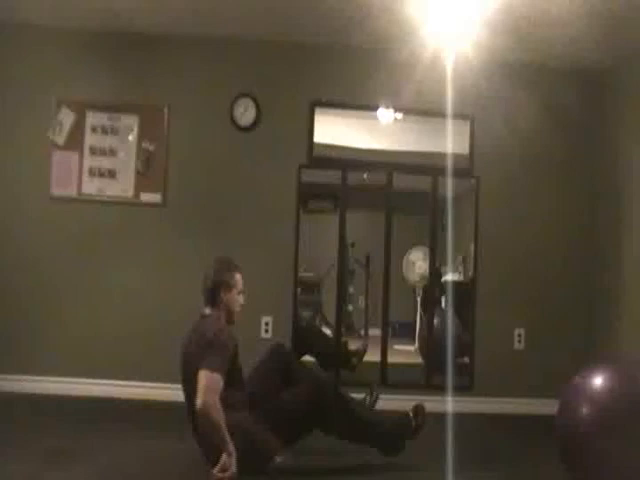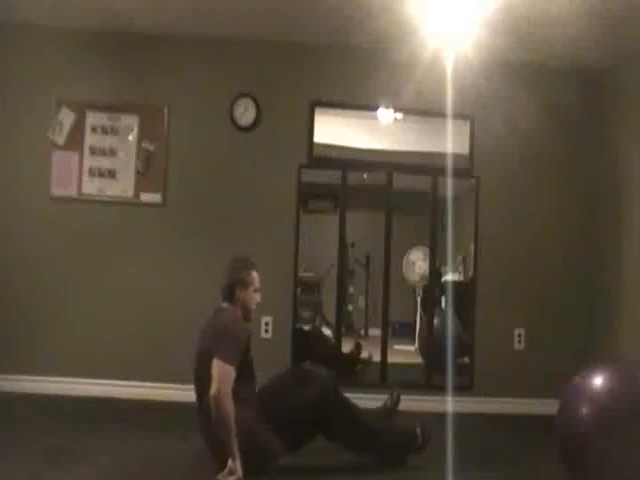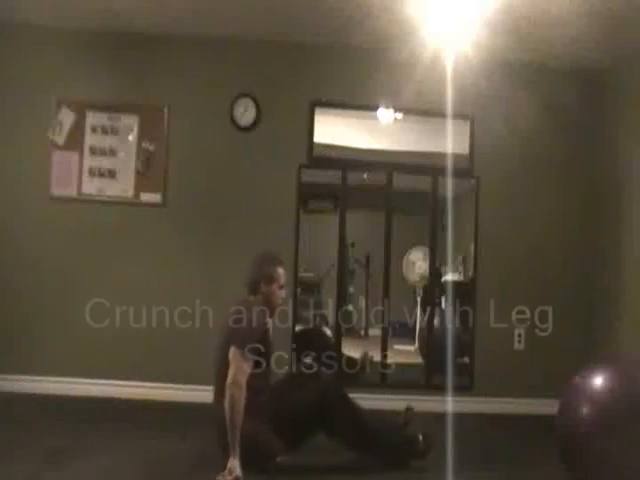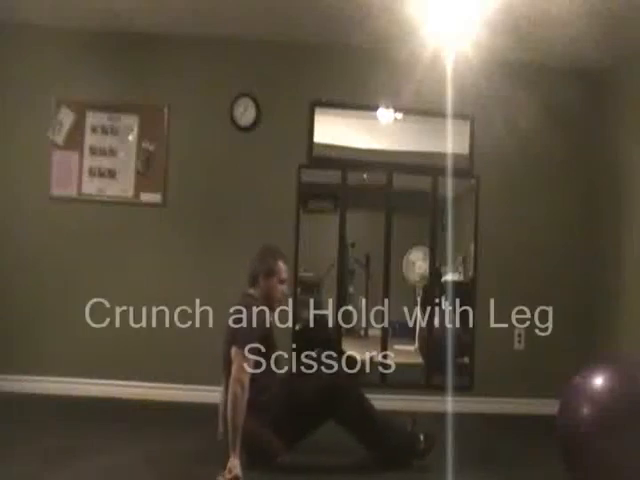
dt=0.3s
person 1, frame 1
left shoulder: (203, 328)
right shoulder: (219, 336)
right elbow: (205, 402)
right wrist: (229, 450)
right hip: (244, 444)
left knee: (279, 356)
right knee: (320, 391)
left ankle: (354, 413)
right ankle: (393, 432)
person 1, frame 2
left shoulder: (220, 321)
right shoulder: (233, 328)
right elbow: (219, 392)
right wrist: (234, 456)
left hip: (241, 424)
right hip: (246, 442)
left knee: (302, 376)
right knee: (324, 395)
left ankle: (368, 424)
right ankle: (395, 445)
person 1, frame 3
left shoulder: (248, 313)
right shoulder: (252, 320)
right elbow: (235, 384)
right wrist: (234, 456)
left hip: (255, 416)
right hip: (253, 437)
left knee: (312, 376)
right knee: (327, 394)
left ankle: (384, 436)
right ankle: (398, 447)
person 1, frame 4
left shoulder: (251, 311)
right shoulder: (253, 317)
right elbow: (239, 382)
right wrist: (235, 456)
left hip: (265, 411)
right hip: (262, 430)
right knee: (336, 385)
right ankle: (398, 446)
